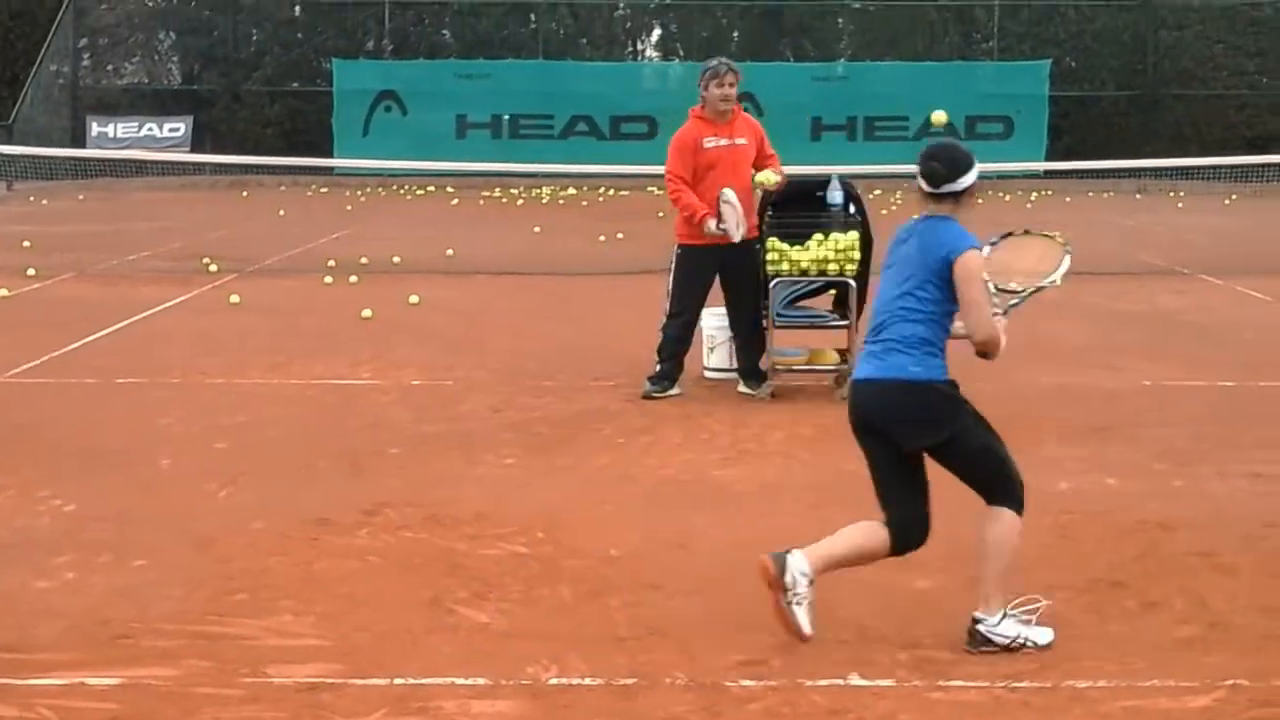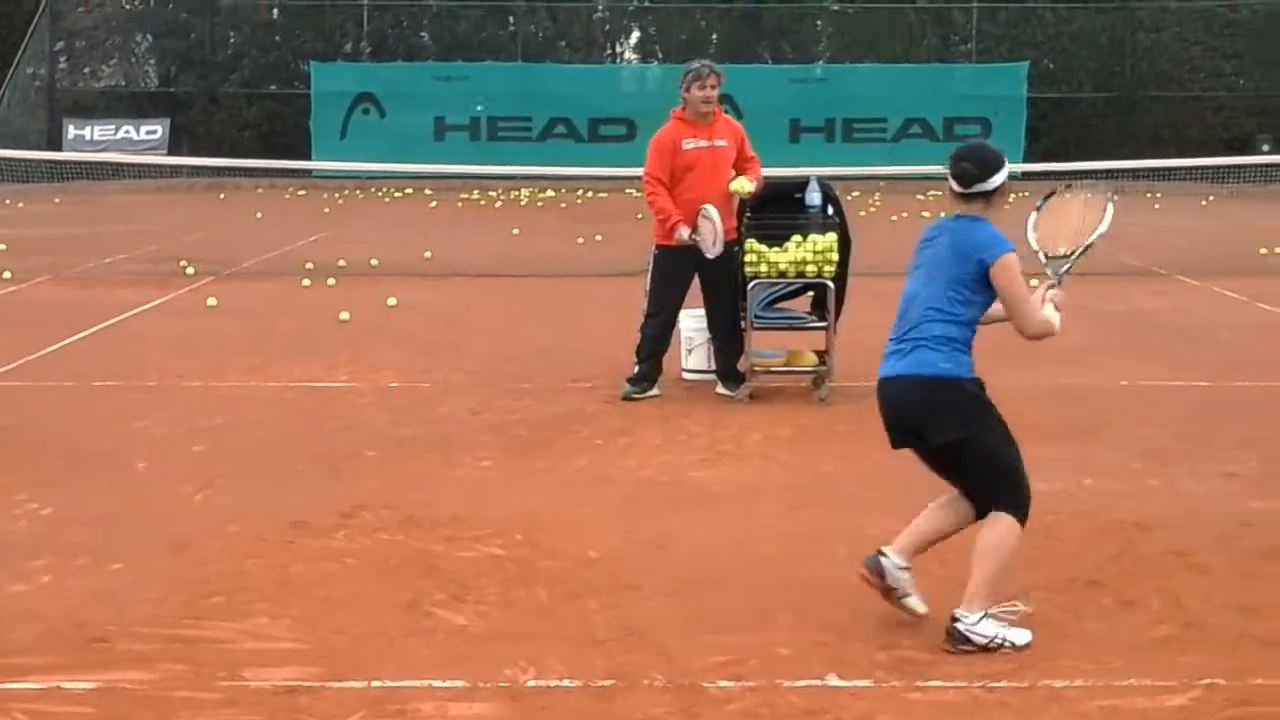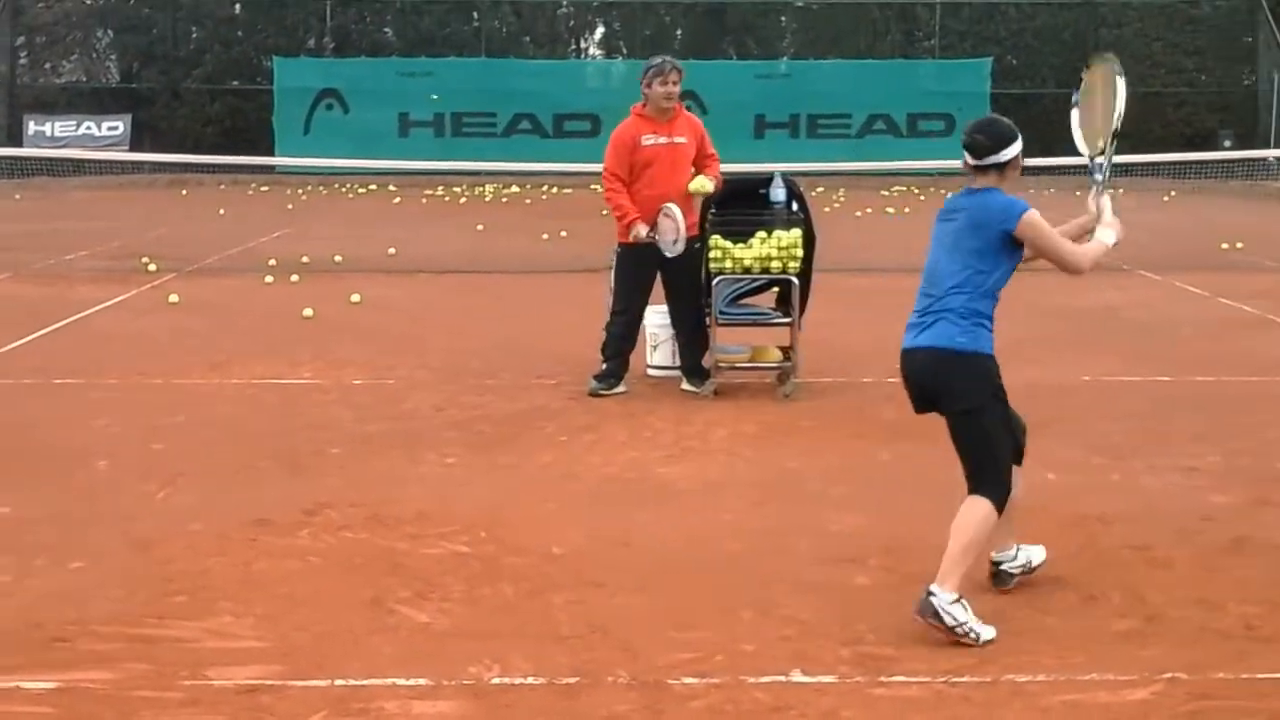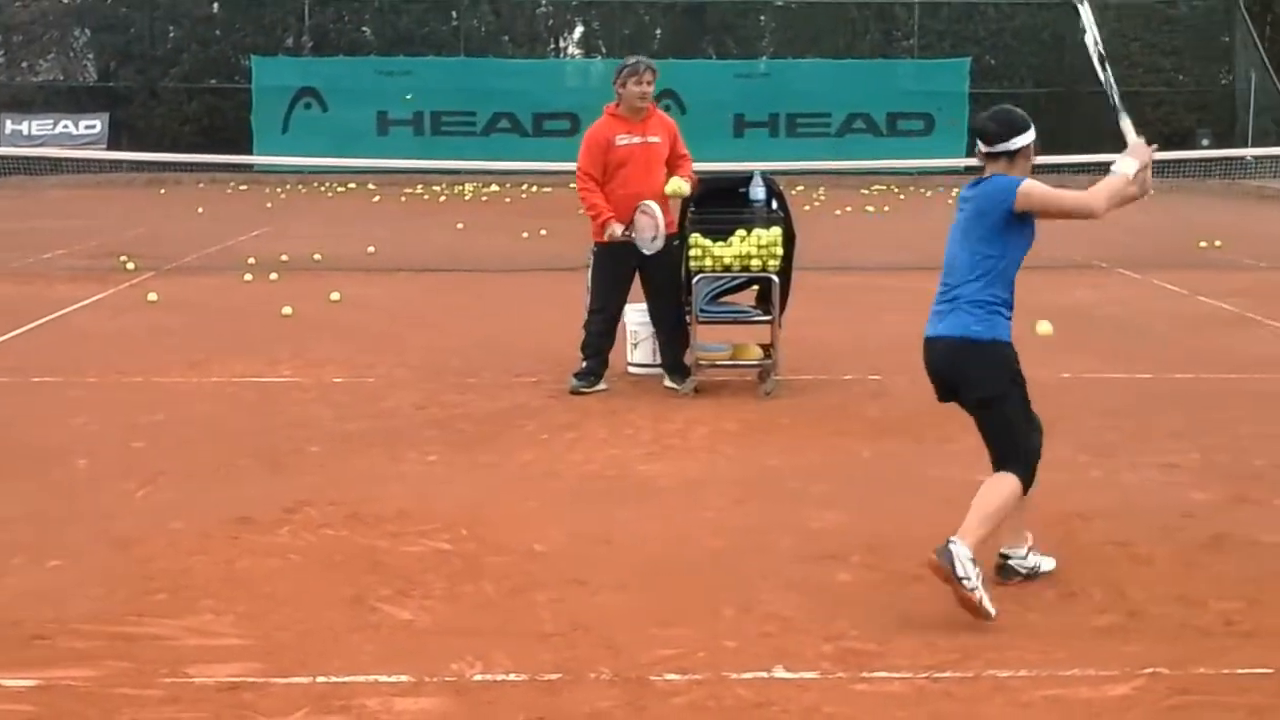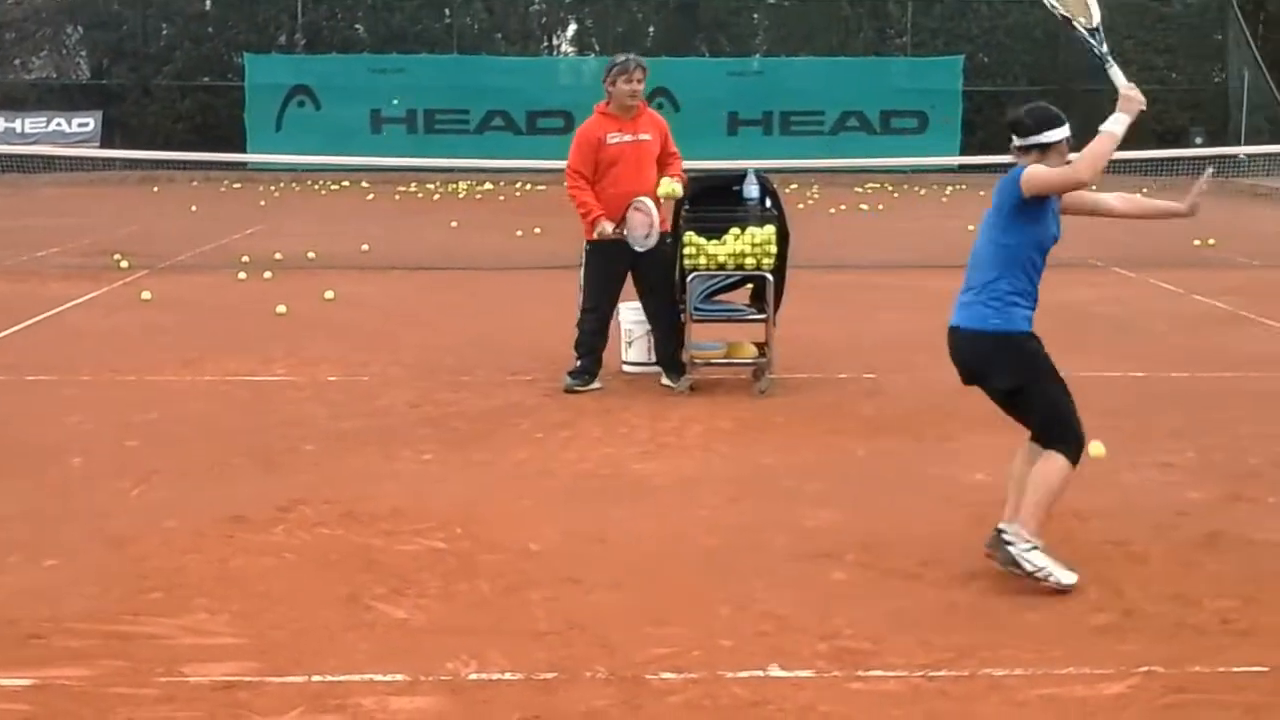
dt=0.1s
person 1, frame 1
left shoulder: (905, 237)
right shoulder: (962, 245)
right elbow: (984, 336)
left wrist: (955, 328)
right wrist: (996, 337)
left hip: (868, 391)
right hip: (913, 389)
left knee: (904, 528)
right knee: (1005, 491)
left ankle: (797, 565)
right ankle: (991, 620)
person 1, frame 2
left shoulder: (935, 235)
right shoulder: (994, 247)
right elbow: (1032, 327)
left wrist: (1026, 300)
right wrist: (1051, 313)
left hip: (896, 387)
right hip: (940, 386)
left knee: (976, 489)
right knee: (1012, 498)
left ankle: (893, 557)
right ankle: (971, 620)
person 1, frame 3
left shoulder: (954, 207)
right shoulder: (1008, 209)
right elbow: (1078, 262)
left wrist: (1086, 221)
right wrist: (1108, 232)
left hip: (919, 356)
right hip: (959, 358)
left knee: (1009, 436)
right knee: (991, 482)
left ankle: (1003, 555)
right ankle: (944, 595)
person 1, frame 4
left shoulder: (979, 192)
right shoulder: (1008, 191)
left elbow: (1068, 207)
right elbow: (1092, 203)
left wrist: (1127, 188)
right wrist: (1132, 161)
left hip: (945, 344)
right hip: (976, 347)
left knee: (1019, 438)
right knee: (1020, 463)
left ankle: (1013, 551)
right ankle: (959, 552)
person 1, frame 5
left shoulder: (1039, 194)
right shoulder: (1025, 181)
left elbow: (1108, 203)
right elbow: (1085, 172)
left wrist: (1177, 209)
right wrist: (1123, 113)
left hip: (973, 333)
right hip: (999, 335)
left knee: (1050, 429)
right knee: (1067, 440)
left ankle: (1012, 536)
right ankle: (1022, 541)
person 2, frame 1
left shoulder: (751, 127)
right shoulder: (688, 134)
left elbow: (768, 160)
right elbow: (676, 185)
left wrist: (773, 175)
right wrist: (703, 218)
left hip: (744, 238)
right hip: (696, 240)
left knee: (748, 312)
right knee: (682, 312)
left ankle: (752, 375)
right ankle: (665, 376)
person 2, frame 2
left shoulder: (732, 129)
right shoulder: (667, 135)
left elbow: (749, 163)
right elbow: (654, 186)
left wrist: (750, 181)
right wrist: (675, 224)
left hip: (722, 239)
right hip: (675, 242)
left knee: (725, 313)
right knee: (660, 313)
left ankle: (730, 376)
right ankle: (645, 377)
person 2, frame 3
left shoulder: (692, 125)
right shoulder: (627, 131)
left elbow: (709, 161)
right elbow: (612, 182)
left wrist: (709, 179)
right wrist: (632, 221)
left hip: (684, 236)
right hip: (637, 238)
left knee: (689, 309)
right knee: (625, 311)
left ankle: (694, 373)
right ankle: (611, 375)
person 2, frame 4
left shoulder: (666, 124)
right shoulder: (601, 131)
left elbow: (681, 161)
right elbow: (586, 182)
left wrist: (683, 180)
right wrist: (606, 220)
left hip: (661, 233)
right hip: (614, 238)
left knee: (669, 307)
right knee: (604, 309)
left ankle: (676, 370)
right ankle: (591, 371)
person 2, frame 5
left shoulder: (656, 123)
right shoulder: (591, 129)
left elbow: (671, 159)
right elbow: (576, 180)
left wrist: (674, 179)
right wrist: (596, 218)
right hip: (606, 236)
left knee: (664, 304)
right knee: (596, 308)
left ankle: (673, 369)
right ankle: (586, 370)
